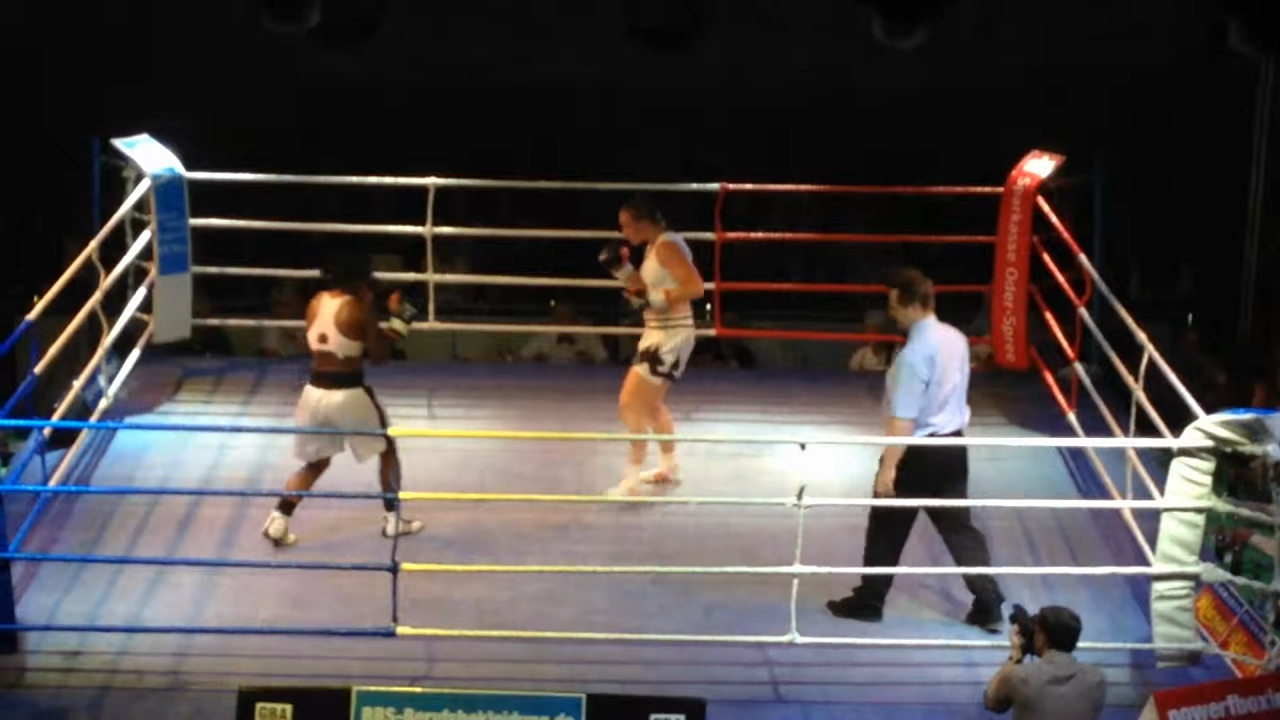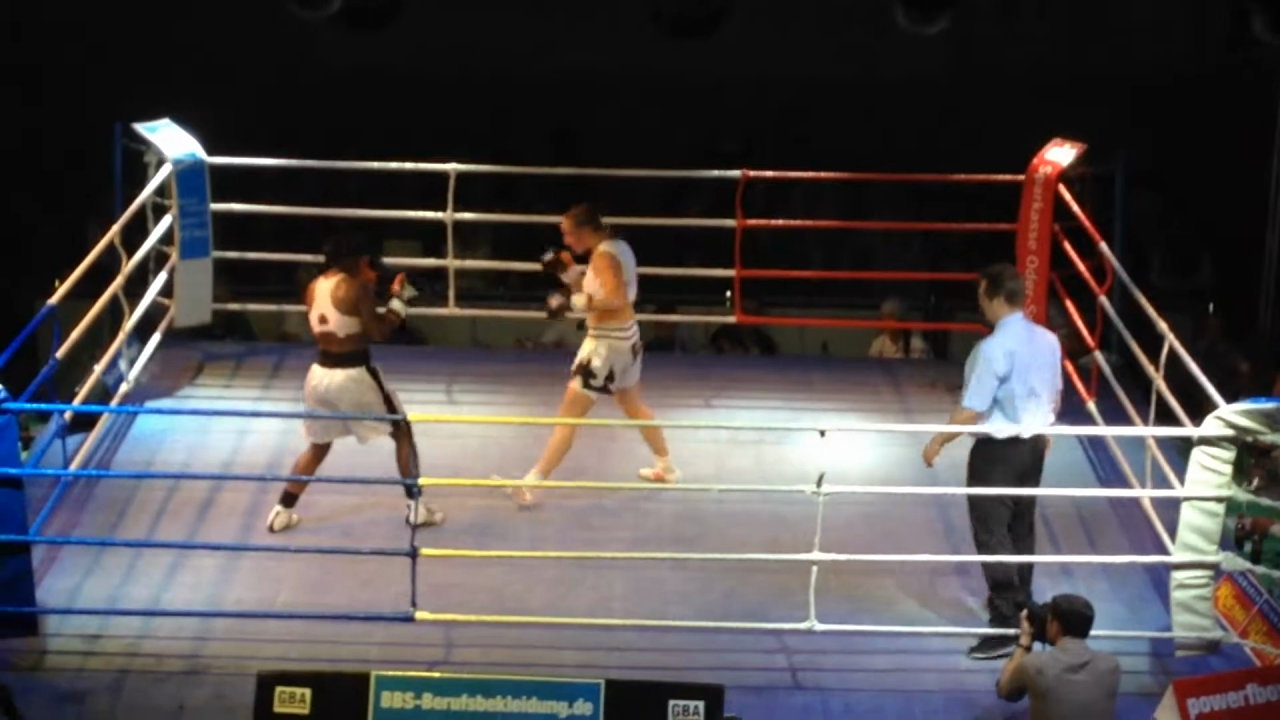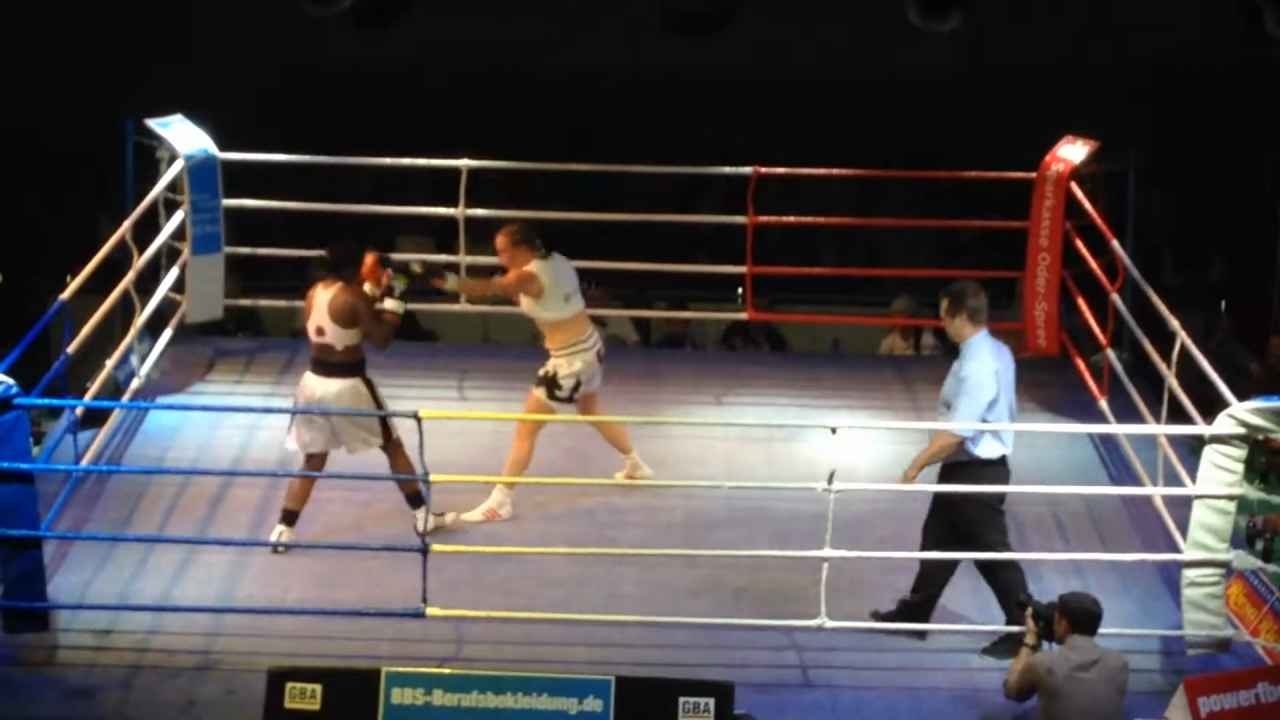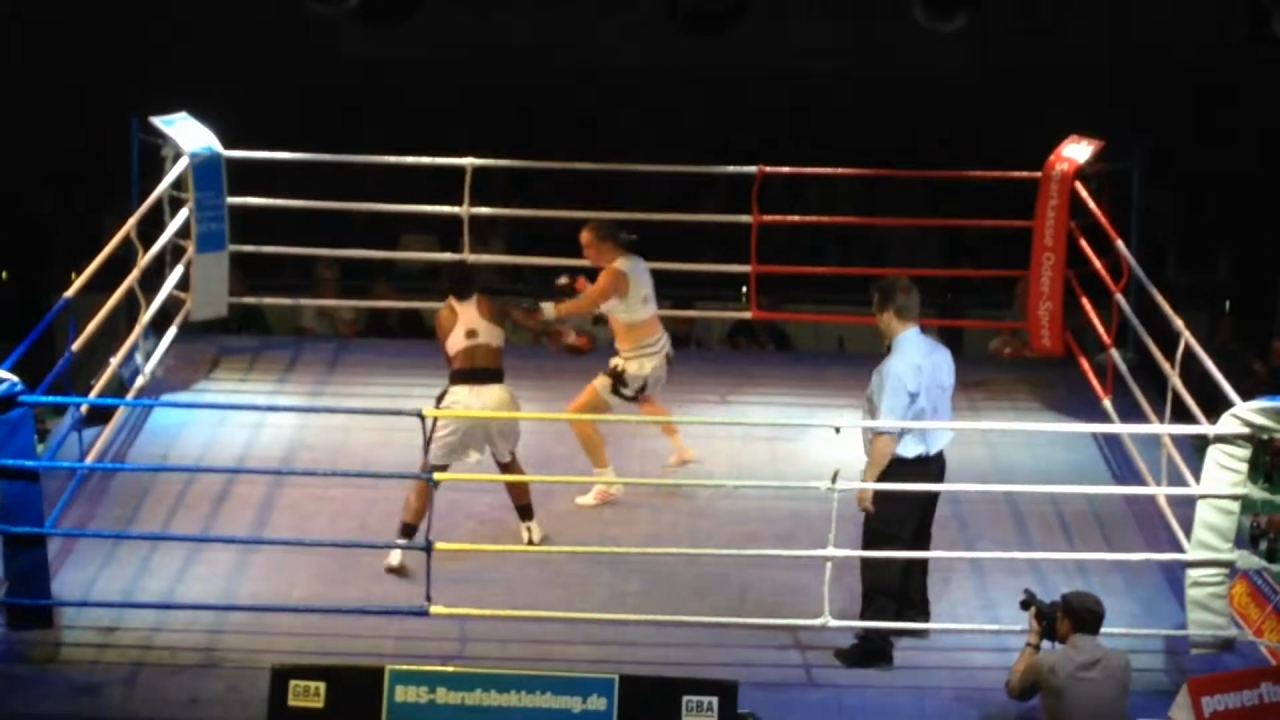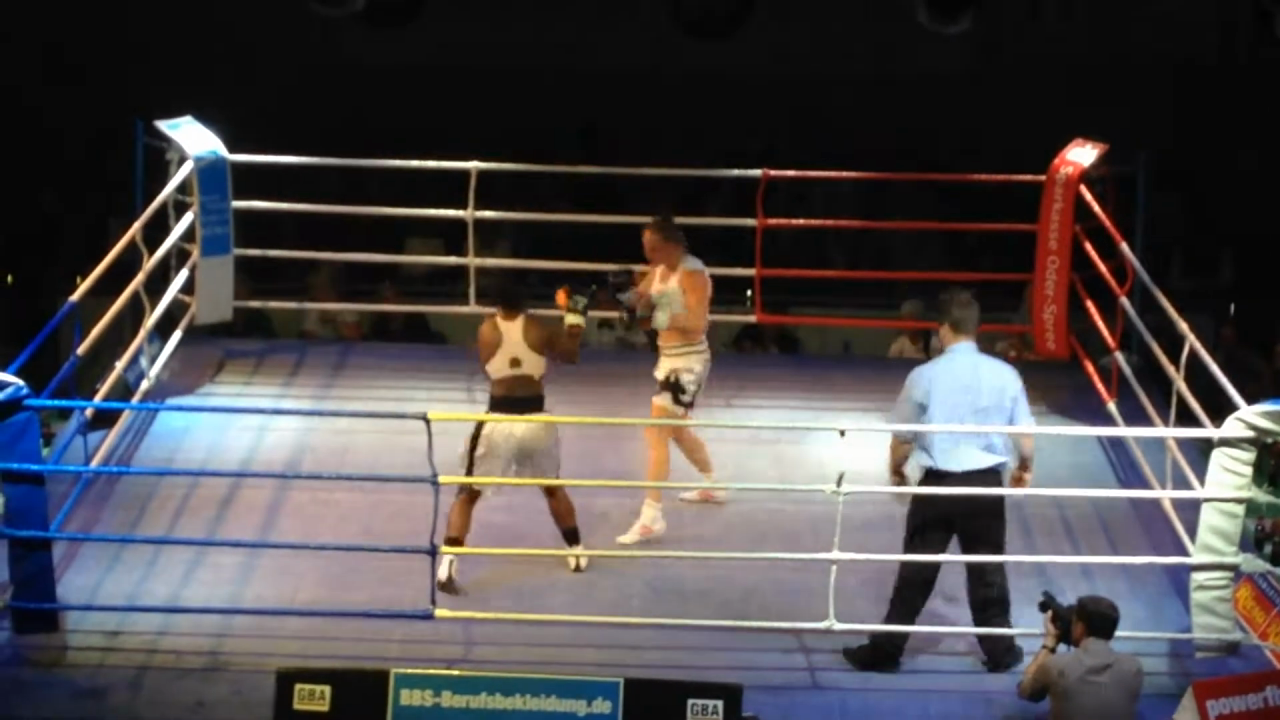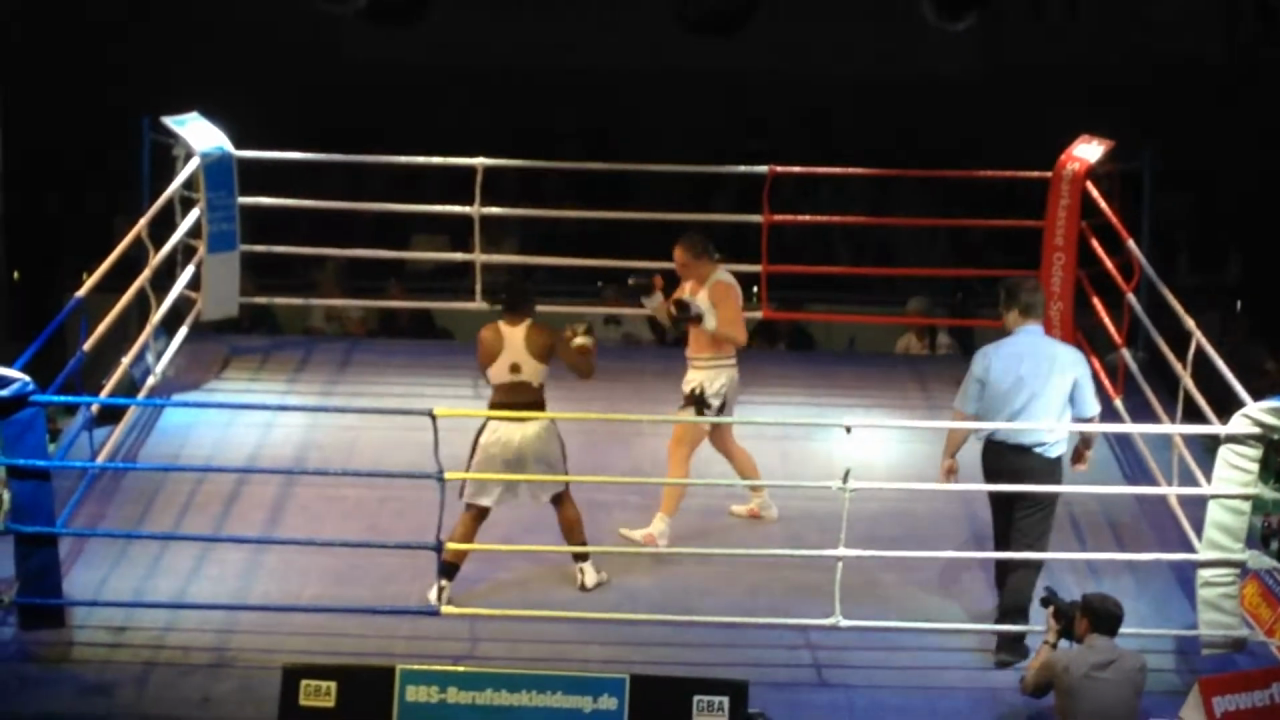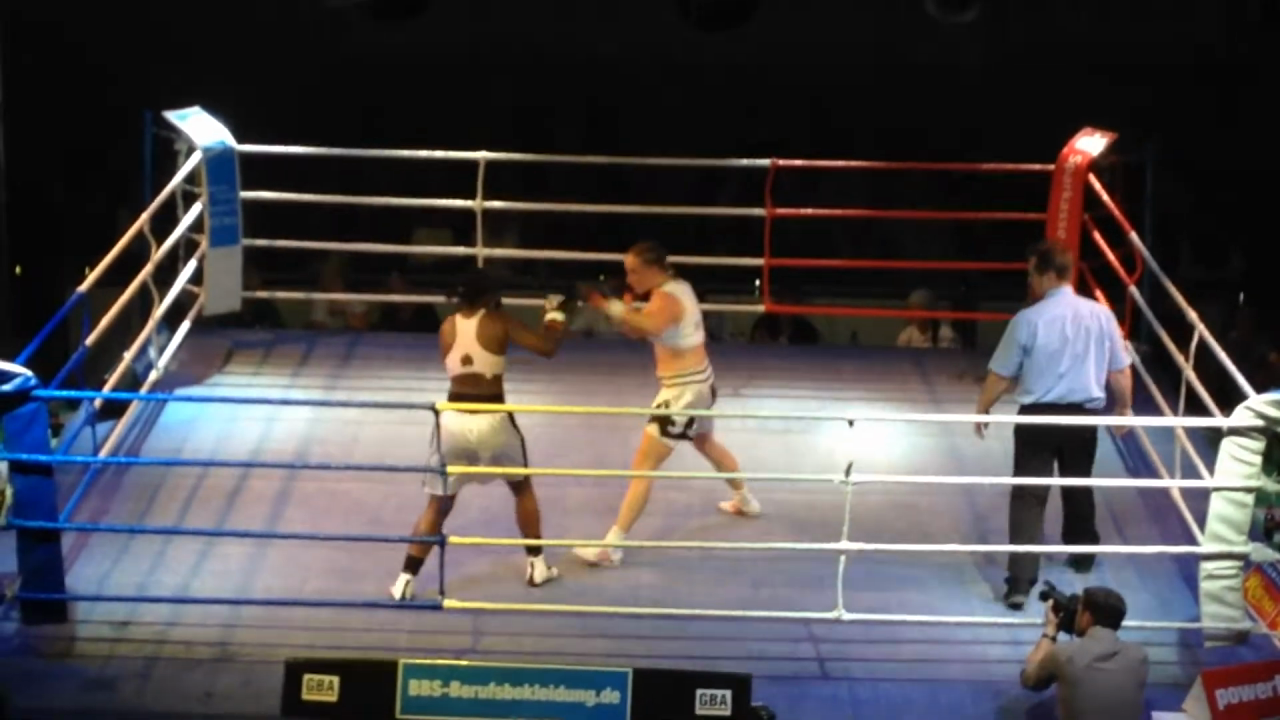
dt=0.7s
person 1, frame 1
left shoulder: (915, 353)
right shoulder: (957, 339)
left elbow: (904, 418)
left wrist: (888, 466)
left hip: (920, 451)
right hip: (953, 444)
left knee: (887, 526)
right knee: (959, 524)
left ankle: (868, 600)
right ankle: (988, 603)
person 1, frame 2
left shoulder: (994, 347)
right shoulder: (1048, 340)
left elbow: (972, 409)
right elbow: (1055, 395)
left wrist: (938, 441)
left hip: (997, 451)
right hip: (1033, 445)
left knee: (992, 534)
right knee: (1021, 529)
left ankle: (1008, 623)
right ankle: (1017, 602)
person 1, frame 3
left shoulder: (976, 368)
right shoulder: (996, 352)
left elbow: (957, 433)
left wrist: (918, 463)
left hip: (978, 471)
right hip: (965, 468)
left knee: (992, 551)
right knee: (938, 539)
left ankle: (1022, 628)
right ankle: (915, 612)
person 1, frame 4
left shoulder: (897, 365)
right shoulder: (940, 353)
left elbow: (886, 433)
left wrist: (868, 481)
left hip: (902, 471)
right hip: (934, 463)
left knee: (881, 556)
right knee: (916, 544)
left ankle: (876, 644)
right ankle: (913, 613)
person 1, frame 5
left shoulder: (924, 376)
right shoulder: (1005, 374)
left elbow: (903, 438)
right elbow: (1023, 436)
left wrist: (897, 470)
right wrist: (1024, 468)
left hip: (939, 485)
right hip: (987, 484)
left knee: (916, 571)
right knee: (988, 570)
left ankle: (885, 649)
right ankle: (1000, 649)
person 1, frame 6
left shoulder: (988, 356)
right shoulder: (1070, 357)
left elbow: (965, 414)
right elbow: (1087, 417)
left wrist: (949, 456)
right wrist: (1084, 447)
left hip: (997, 456)
right hip: (1041, 463)
left knee: (1005, 535)
right knee: (1027, 547)
left ankle: (1010, 609)
right ankle: (1009, 638)
person 1, frame 7
left shoulder: (1028, 319)
right shoulder: (1101, 314)
left elbow: (1001, 375)
right elbow: (1120, 371)
left wrist: (982, 409)
right wrist: (1124, 407)
left hip: (1037, 418)
right hip: (1084, 417)
left knee: (1027, 498)
right knee: (1078, 488)
left ankle: (1021, 580)
right ankle: (1082, 553)
person 2, frame 1
left shoulder: (316, 302)
right shoulder: (360, 308)
right elbow: (380, 355)
right wrist: (398, 319)
left hip: (315, 392)
right hip: (349, 395)
left knee: (315, 463)
right knee: (387, 451)
left ankle: (279, 521)
right ankle: (393, 520)
person 2, frame 2
left shoulder: (314, 286)
right shoulder: (356, 287)
right elbow: (379, 333)
right wrist: (399, 300)
left hip: (321, 374)
right hip: (354, 374)
left knee: (317, 446)
right knee: (402, 434)
left ankle: (281, 512)
right ankle: (417, 508)
person 2, frame 3
left shoulder: (314, 292)
right shoulder: (354, 296)
right elbow: (381, 339)
left wrist: (371, 290)
right wrist: (392, 299)
left hip: (314, 382)
right hip: (348, 385)
left knee: (312, 463)
right knee: (393, 447)
left ankle: (283, 531)
right ankle: (423, 516)
person 2, frame 4
left shoulder: (442, 314)
right shoulder: (491, 304)
right elbow: (533, 323)
right wrist: (559, 334)
left hip: (459, 396)
right hip: (496, 395)
left knee: (428, 476)
right knee: (508, 461)
left ankle: (401, 548)
right ankle: (529, 528)
person 2, frame 5
left shoulder: (486, 330)
right shoulder: (539, 326)
right elbow: (571, 355)
right wrist: (575, 316)
left hip: (498, 422)
right hip: (536, 420)
left knee: (467, 494)
right knee: (553, 488)
left ankle: (449, 564)
right ankle: (576, 552)
person 2, frame 6
left shoulder: (487, 335)
right shoulder: (545, 335)
right elbow: (586, 370)
right wrist: (582, 339)
left hip: (498, 430)
right hip: (537, 429)
left knee: (474, 513)
right knee: (561, 499)
left ankle: (443, 585)
right ankle: (586, 570)
person 2, frame 7
left shoulder: (447, 326)
right shoulder: (499, 322)
right elbow: (547, 347)
right wrist: (557, 312)
left hip: (453, 421)
right hip: (493, 421)
left knee: (437, 505)
right knee: (522, 489)
left ankle: (406, 580)
right ankle: (536, 565)
person 3, frame 1
left shoulder: (668, 247)
right shoulder: (654, 246)
left elbow: (695, 287)
right elbow: (645, 289)
left wrist: (653, 300)
right wrist: (621, 268)
left hip: (670, 335)
right hip: (658, 332)
left knee: (629, 403)
right knee: (651, 403)
left ankle: (634, 477)
right ankle: (669, 466)
person 3, frame 2
left shoulder: (605, 256)
right shoulder: (618, 247)
left elbow: (614, 299)
left wrist: (572, 301)
right wrist: (568, 270)
left hip: (605, 345)
right hip: (626, 340)
left knee: (568, 417)
right knee: (633, 407)
left ankle: (529, 486)
right ankle: (665, 468)
person 3, frame 3
left shoulder: (529, 275)
right shoulder: (556, 261)
left elbow: (487, 288)
left wrist: (446, 280)
right wrist: (514, 291)
left hip: (569, 360)
right hip: (589, 347)
left knee: (526, 428)
right knee: (590, 410)
left ankle: (499, 503)
right ankle: (635, 465)
person 3, frame 4
left shoulder: (617, 272)
right shoulder: (633, 262)
left elbow: (585, 306)
right elbow: (599, 298)
left wrist: (545, 309)
right wrist: (584, 288)
left hip: (638, 361)
right hip: (659, 349)
left knee: (579, 414)
right knee: (645, 400)
left ankle: (607, 484)
right ankle: (680, 448)
person 3, frame 5
left shoulder: (693, 274)
right shoulder: (660, 268)
left elbow: (698, 323)
right elbow: (641, 298)
left wrist: (656, 315)
right wrist: (632, 296)
left hip: (685, 362)
right hip: (671, 357)
left knee: (655, 435)
right knee: (677, 428)
left ankle: (651, 519)
right ankle: (711, 486)
person 3, frame 6
left shoulder: (723, 286)
right shoulder: (691, 281)
left elbow: (738, 337)
right elbow: (669, 318)
left wrist: (703, 318)
right wrist: (654, 297)
left hip: (712, 376)
right hip: (703, 373)
left knee: (679, 450)
right knee: (724, 441)
left ankle: (659, 530)
right ankle: (762, 504)
person 3, frame 7
left shoulder: (667, 297)
right shoulder: (664, 291)
left elbow: (650, 326)
right elbow: (640, 327)
left wrist: (610, 307)
right wrist: (623, 310)
left hip: (684, 391)
right hip: (697, 384)
left knee: (643, 466)
right knee: (707, 444)
left ankle: (611, 546)
right ankle: (745, 499)
